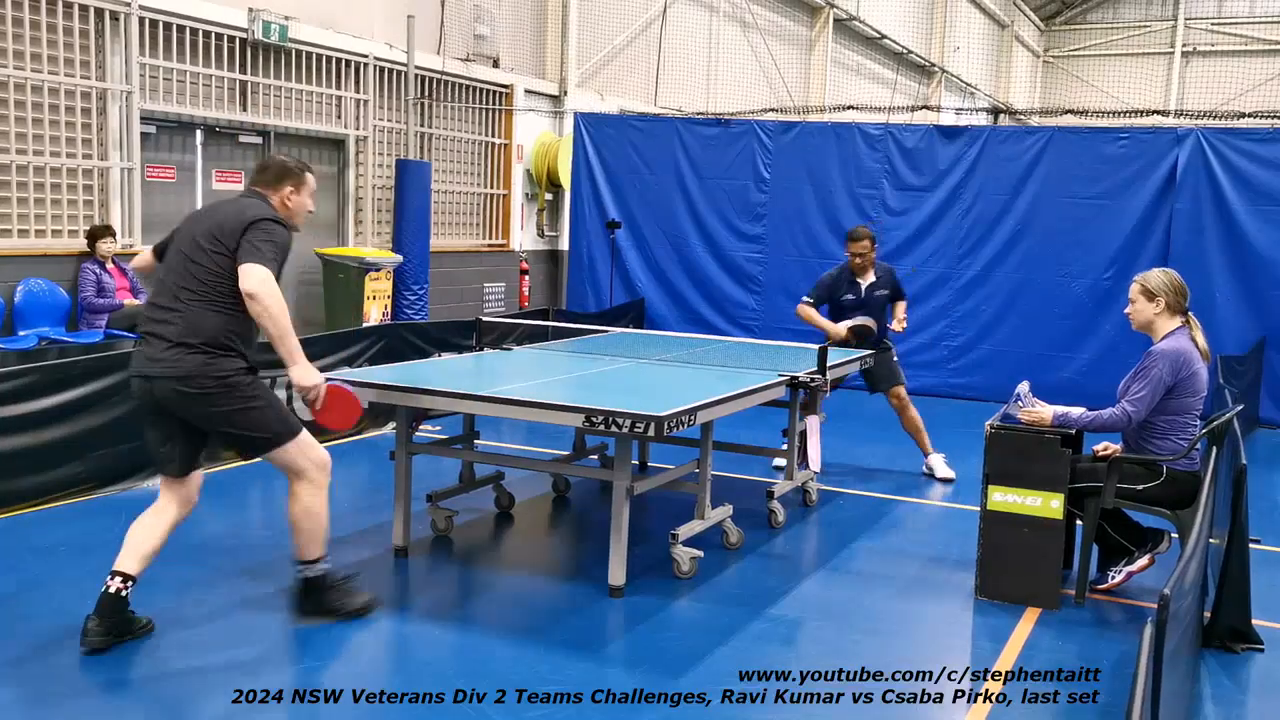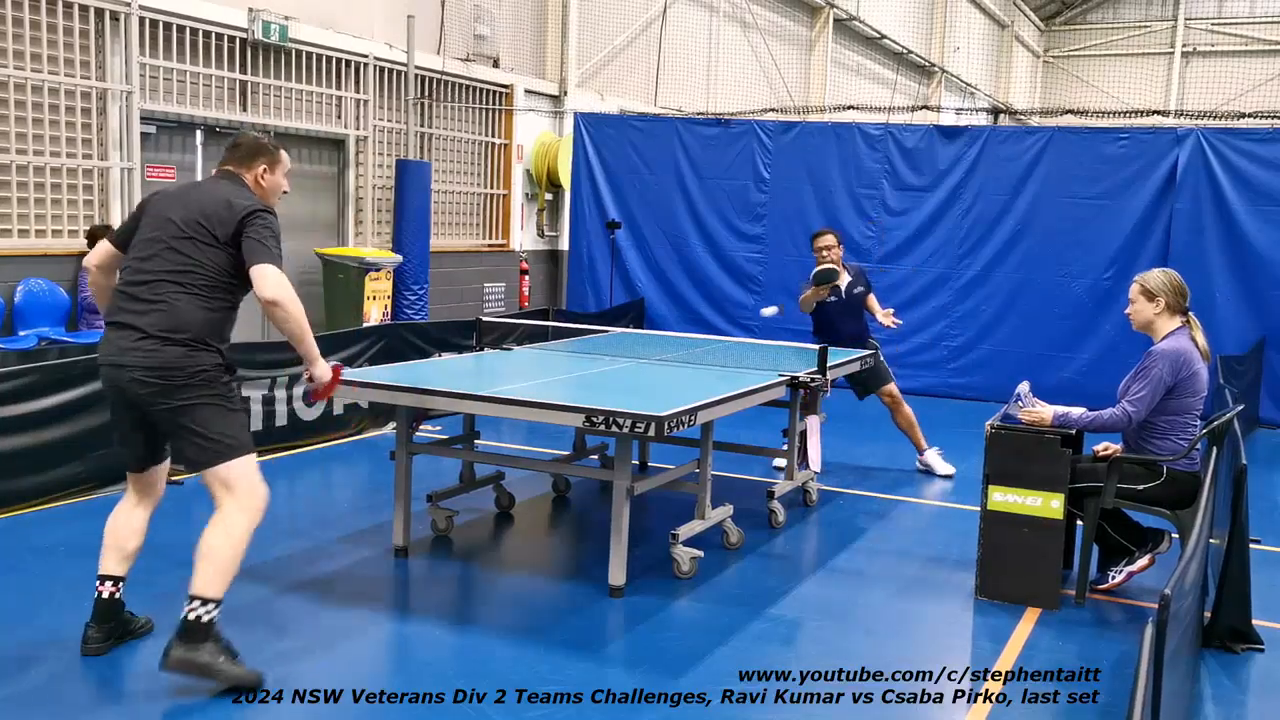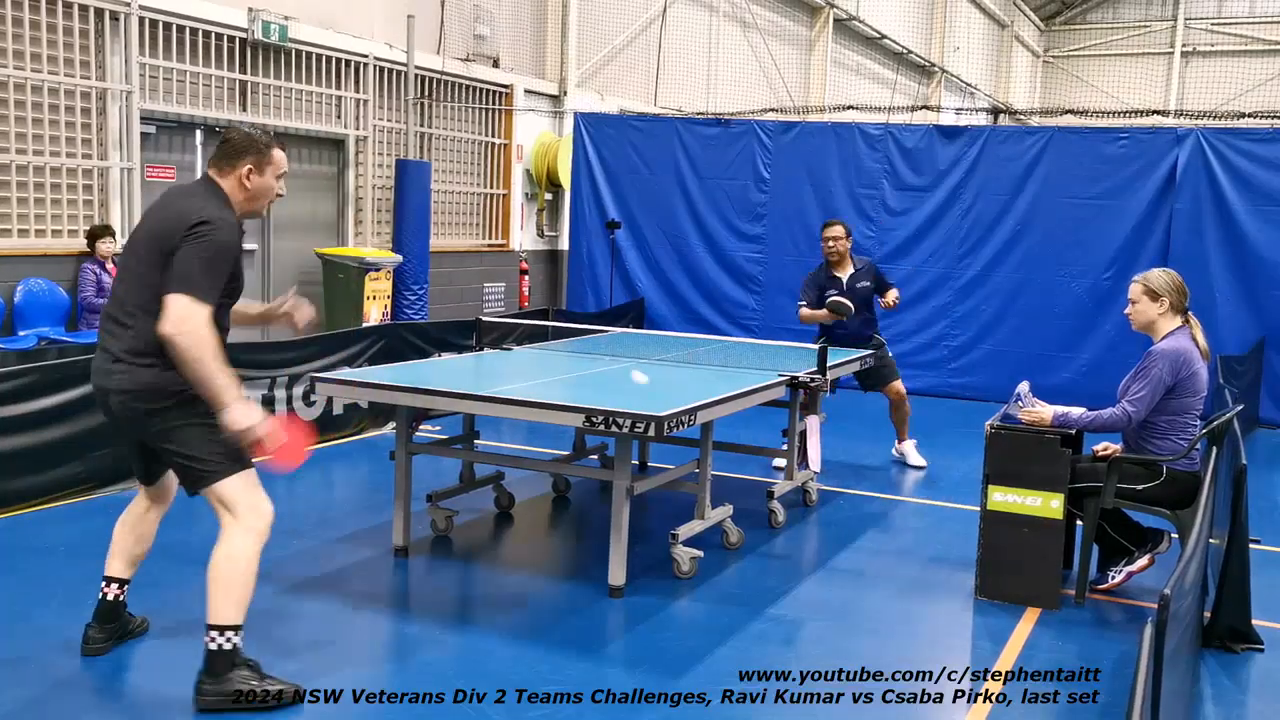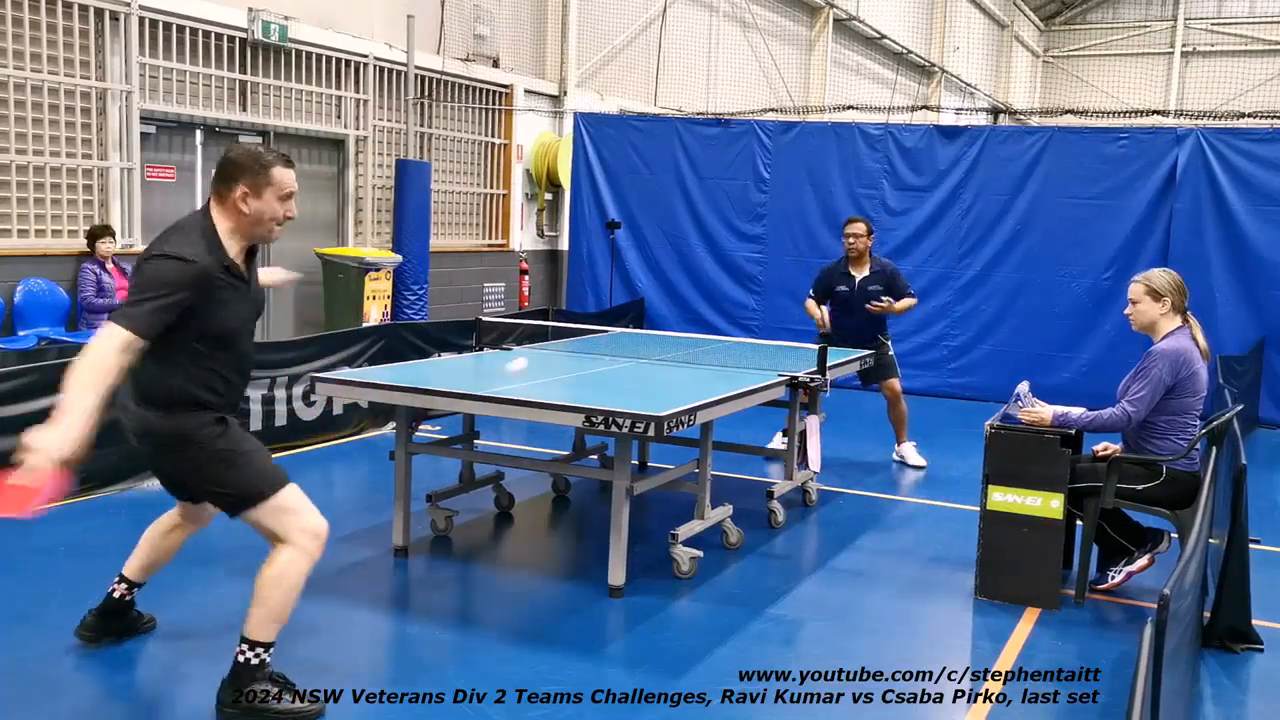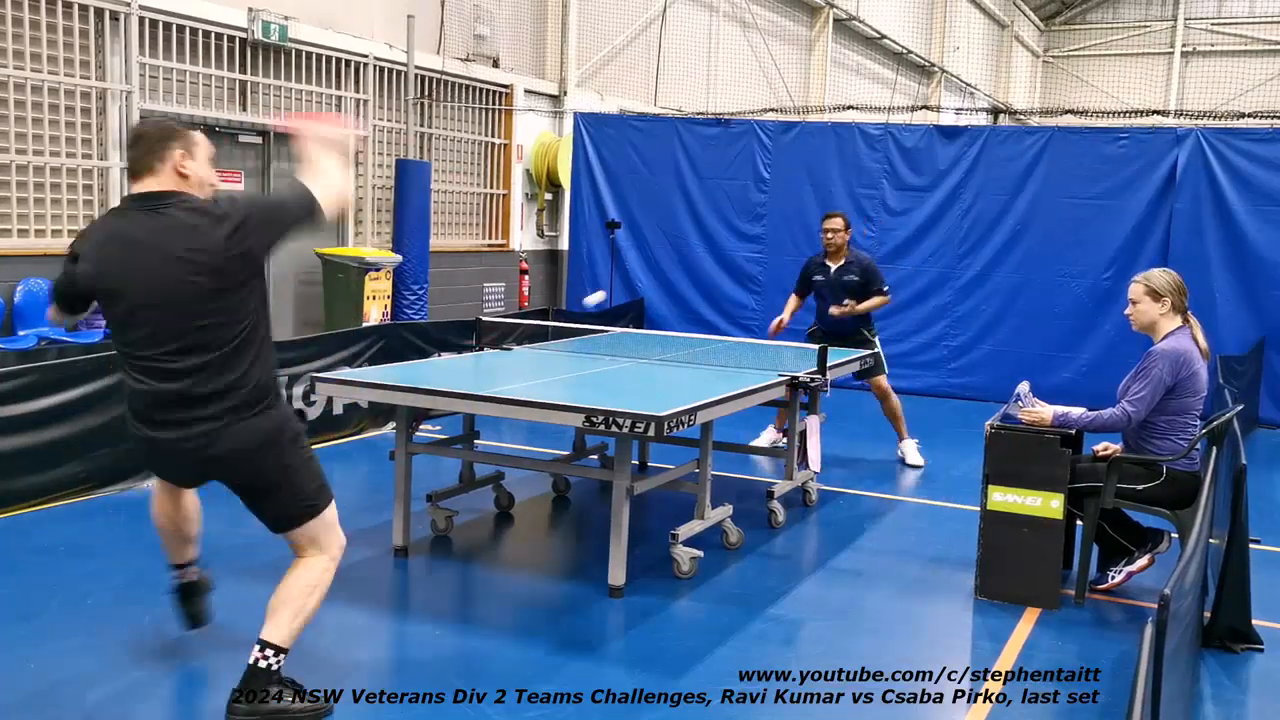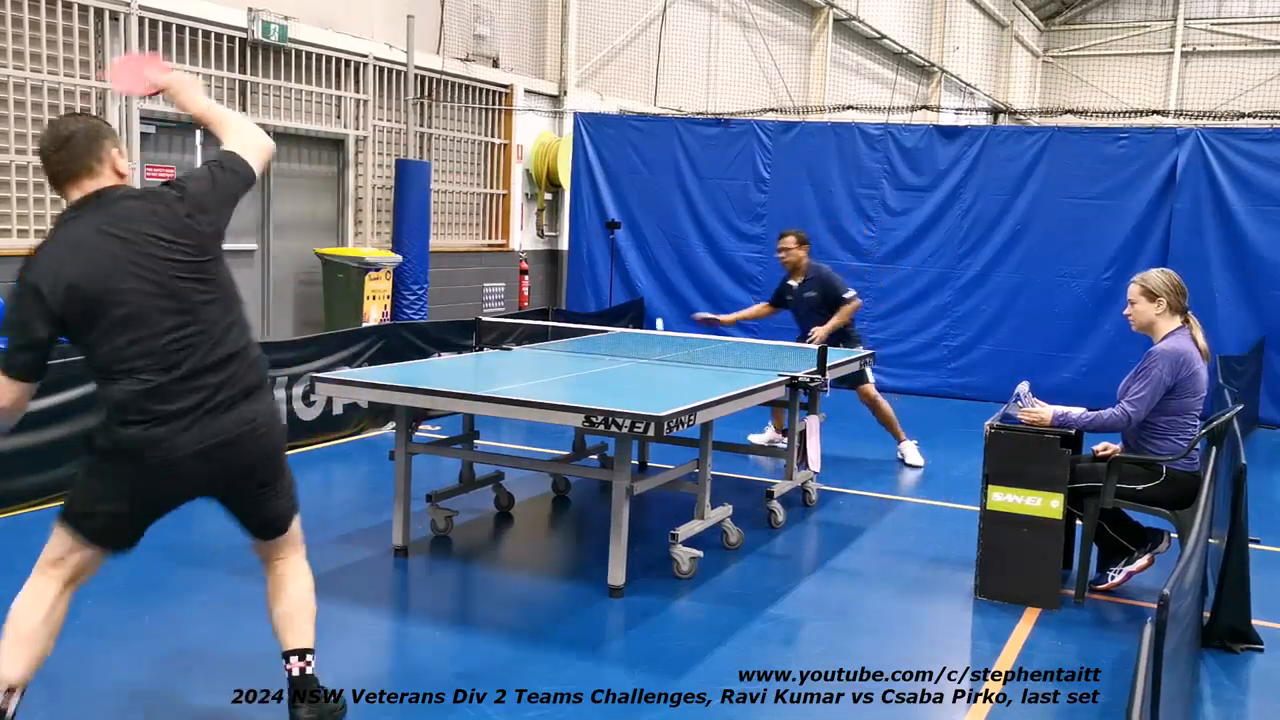
dt=0.2s
person 1, frame 1
left shoulder: (204, 216)
right shoulder: (267, 223)
left elbow: (145, 261)
right elbow: (255, 287)
right wrist: (298, 364)
left hip: (149, 369)
right hip: (206, 370)
left knee: (177, 496)
right knee: (311, 465)
left ankle: (109, 611)
right ankle: (316, 586)
person 1, frame 2
left shoulder: (162, 199)
right shoulder: (252, 212)
left elbow: (98, 262)
right elbow: (272, 292)
right wrist: (314, 359)
left hip: (119, 360)
right hip: (183, 367)
left knee: (143, 488)
right knee: (244, 497)
left ankle: (105, 614)
right ankle: (195, 636)
person 1, frame 3
left shoulder: (180, 203)
right shoulder: (213, 228)
right elbow: (182, 325)
left wrist: (269, 313)
right wrist: (232, 404)
left hip: (120, 378)
right hip: (164, 389)
left knee: (157, 494)
right knee: (249, 512)
left ankle: (107, 615)
right ankle: (223, 667)
person 1, frame 4
left shoulder: (231, 243)
right shoulder: (187, 262)
right elbow: (113, 345)
left wrist: (258, 278)
right wrist: (67, 427)
left hip: (184, 414)
right hip: (189, 424)
left knee: (194, 512)
right knee: (305, 533)
left ankle: (113, 611)
person 1, frame 5
left shoulder: (95, 244)
right shoulder: (232, 221)
left elbow: (60, 313)
right elbow: (330, 192)
right wrist: (324, 152)
left hip: (161, 431)
right hip: (250, 429)
left knee: (171, 480)
right knee: (324, 548)
left ankle: (189, 589)
person 1, frame 6
right shoulder: (184, 207)
right elbow: (257, 144)
right wrist: (190, 95)
left hip: (142, 449)
right hip: (244, 428)
left knee: (54, 573)
right knee: (285, 554)
person 2, frame 1
left shoulder: (1167, 353)
right shoulder: (1177, 345)
left elbow: (1127, 416)
left wrist: (1058, 417)
right wrist: (1123, 446)
left hip: (1167, 475)
right hip: (1161, 463)
left knee: (1065, 480)
left ankle: (1142, 542)
right ankle: (1120, 556)
person 2, frame 2
left shoulder: (1167, 353)
right shoulder: (1178, 345)
left elbow: (1127, 416)
left wrist: (1058, 417)
right wrist: (1124, 446)
left hip: (1167, 476)
right hip: (1162, 464)
left knee: (1065, 480)
left ankle: (1143, 543)
right ankle: (1120, 557)
person 2, frame 3
left shoulder: (1167, 353)
right shoulder: (1177, 345)
left elbow: (1127, 416)
left wrist: (1058, 417)
right wrist: (1123, 446)
left hip: (1166, 475)
right hip: (1161, 463)
left knee: (1065, 479)
left ankle: (1142, 543)
right ankle: (1119, 557)
person 2, frame 4
left shoulder: (1167, 353)
right shoulder: (1176, 345)
left elbow: (1126, 415)
left wrist: (1058, 417)
right wrist: (1123, 446)
left hip: (1166, 475)
right hip: (1160, 463)
left knee: (1064, 480)
left ankle: (1142, 542)
right ankle: (1119, 556)
person 2, frame 5
left shoulder: (1167, 353)
right shoulder: (1176, 345)
left elbow: (1126, 415)
left wrist: (1058, 417)
right wrist: (1123, 446)
left hip: (1166, 475)
right hip: (1160, 463)
left knee: (1064, 480)
left ankle: (1141, 542)
right ankle: (1119, 556)
person 2, frame 6
left shoulder: (1167, 354)
right shoulder: (1176, 345)
left elbow: (1126, 416)
left wrist: (1057, 417)
right wrist: (1123, 447)
left hip: (1166, 476)
right hip: (1161, 464)
left knee: (1064, 480)
left ankle: (1141, 543)
right ankle: (1119, 556)
person 3, frame 1
left shoulder: (887, 274)
right shoulder: (833, 278)
left elbow: (900, 299)
right elbow: (803, 308)
left wrist: (898, 317)
right wrist: (830, 327)
left hip: (876, 348)
right hip: (839, 345)
left knee: (900, 399)
left ankle: (931, 458)
person 3, frame 2
left shoulder: (857, 272)
right shoulder: (816, 283)
right elbow: (804, 306)
left wrist: (879, 313)
right wrist: (814, 294)
left hip: (862, 348)
left knee: (893, 397)
left ankle: (926, 454)
person 3, frame 3
left shoulder: (868, 267)
right shoulder: (816, 278)
left elbow: (889, 289)
right elbow: (802, 314)
left wrist: (890, 299)
right wrist: (820, 315)
left hip: (868, 344)
right hip: (830, 346)
left knee: (898, 393)
left ankle: (904, 445)
person 3, frame 4
left shoulder: (887, 270)
right shoulder: (831, 271)
left elbow: (910, 299)
right elbow: (811, 300)
left wrist: (892, 309)
right wrist: (817, 313)
left hip: (873, 343)
right hip: (834, 341)
left knee: (894, 391)
left ankle: (903, 447)
right ankle: (785, 437)
person 3, frame 5
left shoulder: (865, 262)
right shoulder: (813, 265)
left elbow: (884, 297)
right elbow: (798, 294)
left wrist: (856, 309)
right wrist: (786, 315)
left hip: (859, 336)
right hip: (824, 334)
left knee: (881, 387)
left ankle: (905, 443)
right ankle: (776, 431)
person 3, frame 6
left shoulder: (823, 276)
right shoulder: (786, 284)
left elbow: (853, 303)
right elbow: (768, 307)
left wrist: (827, 329)
right wrist: (728, 318)
left hip: (842, 344)
right hip: (808, 344)
left knee: (868, 393)
left ankle: (905, 444)
right ankle: (776, 432)
